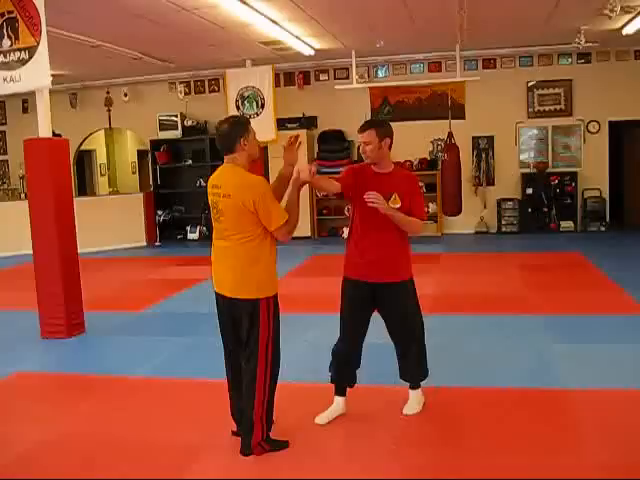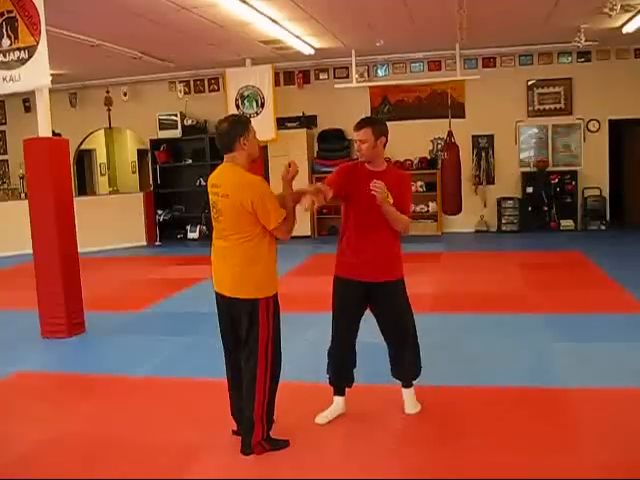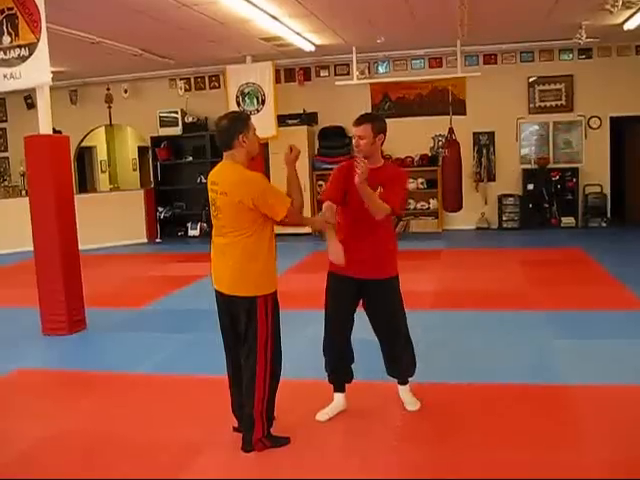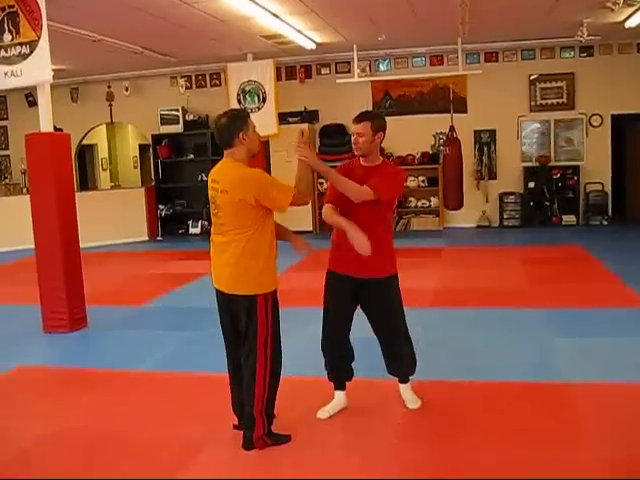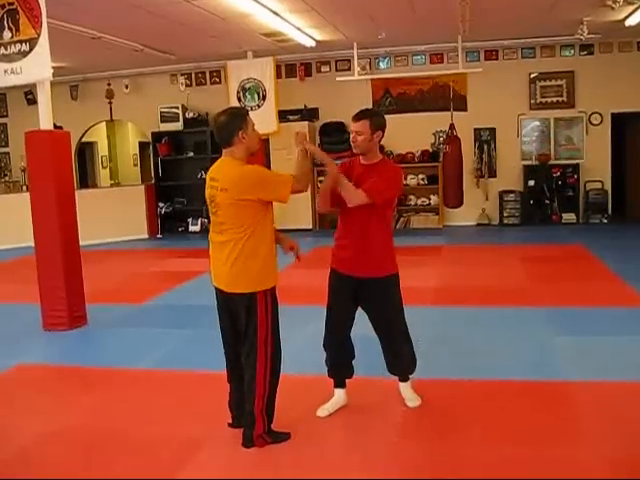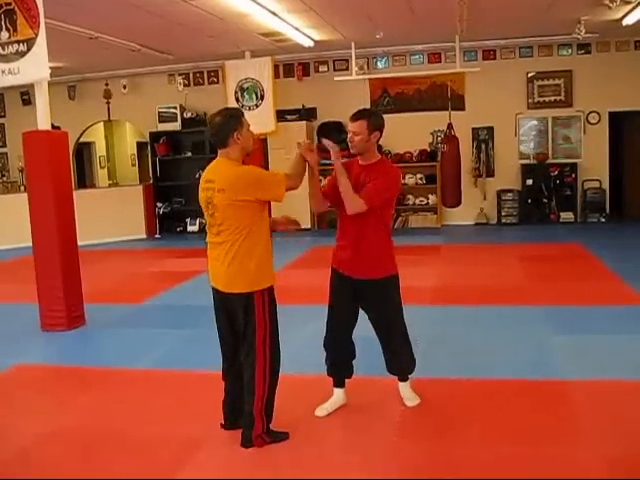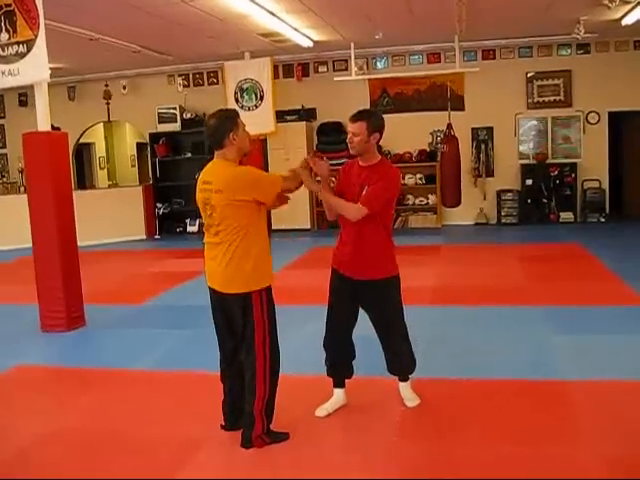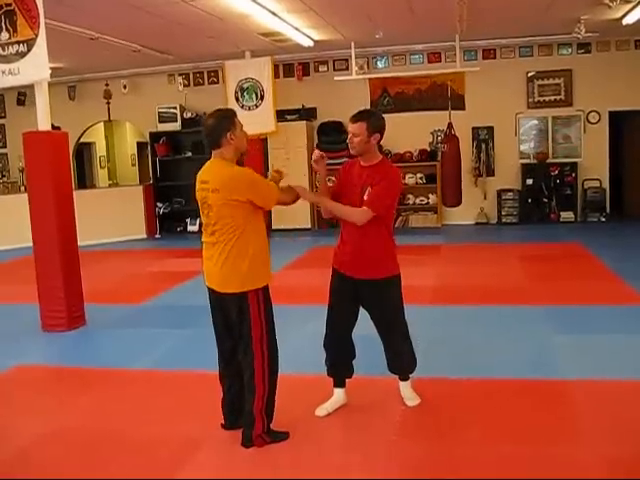
dt=0.1s
person 1, frame 1
left shoulder: (216, 181)
right shoulder: (253, 184)
right elbow: (284, 232)
left wrist: (287, 169)
right wrist: (297, 187)
left hip: (225, 286)
right hip: (253, 289)
left knee: (237, 358)
right knee: (260, 362)
left ankle: (244, 422)
right ankle: (255, 438)
person 1, frame 2
left shoulder: (216, 180)
right shoulder: (252, 184)
right elbow: (283, 231)
left wrist: (287, 193)
right wrist: (291, 191)
left hip: (225, 286)
right hip: (253, 289)
left knee: (237, 358)
right knee: (261, 362)
left ankle: (244, 421)
right ankle: (256, 437)
person 1, frame 3
left shoulder: (217, 177)
right shoulder: (251, 181)
right elbow: (294, 215)
left wrist: (306, 220)
right wrist: (292, 170)
left hip: (225, 283)
right hip: (252, 286)
left knee: (239, 356)
right knee: (261, 359)
left ankle: (245, 418)
right ankle: (256, 434)
person 1, frame 4
left shoulder: (217, 175)
right shoulder: (251, 178)
right elbow: (302, 196)
left wrist: (288, 236)
left hip: (225, 281)
right hip: (253, 284)
left knee: (238, 353)
right knee: (261, 357)
left ankle: (244, 416)
right ankle: (257, 432)
person 1, frame 5
left shoulder: (214, 174)
right shoulder: (250, 176)
right elbow: (300, 183)
left wrist: (278, 238)
right wrist: (303, 150)
left hip: (224, 279)
right hip: (251, 282)
left knee: (237, 352)
right knee: (262, 355)
left ankle: (241, 413)
right ankle: (257, 430)
person 1, frame 6
left shoulder: (209, 176)
right shoulder: (246, 176)
right elbow: (293, 180)
left wrist: (271, 222)
right wrist: (304, 155)
left hip: (222, 280)
right hip: (248, 282)
left knee: (234, 352)
right knee: (261, 355)
left ankle: (234, 414)
right ankle: (256, 430)
person 1, frame 7
left shoulder: (207, 176)
right shoulder: (244, 176)
right elbow: (290, 185)
left wrist: (273, 191)
right wrist: (296, 173)
left hip: (219, 280)
right hip: (247, 282)
left knee: (233, 353)
right knee: (260, 356)
left ankle: (234, 415)
right ankle: (256, 430)
person 1, frame 8
left shoulder: (205, 176)
right shoulder: (240, 177)
right elbow: (287, 197)
left wrist: (269, 187)
right wrist: (292, 189)
left hip: (218, 280)
right hip: (244, 282)
left knee: (231, 352)
right knee: (258, 355)
left ankle: (233, 415)
right ankle: (257, 430)
person 2, frame 1
left shoulder: (408, 181)
right shoulder: (356, 173)
left elbow: (416, 228)
right elbow: (333, 186)
left wrist: (386, 209)
right wrist: (311, 177)
left hip: (395, 275)
right hip: (357, 273)
left knee: (409, 333)
right knee: (348, 338)
left ankle: (414, 391)
right ankle: (339, 400)
person 2, frame 2
left shoulder: (400, 179)
right shoulder: (348, 172)
left elbow: (404, 226)
right elbow: (325, 191)
left wrist: (384, 202)
right wrist: (315, 194)
left hip: (386, 274)
right hip: (348, 272)
left knee: (401, 333)
right knee: (341, 338)
left ankle: (408, 390)
right ankle: (338, 400)
person 2, frame 3
left shoulder: (395, 176)
right shoulder: (342, 170)
left elbow: (380, 213)
right elbow: (327, 207)
left wrist: (362, 185)
right wrist: (331, 234)
left hip: (380, 270)
right hip: (342, 269)
left knee: (392, 331)
right knee: (335, 334)
left ankle: (404, 387)
right ankle: (338, 396)
person 2, frame 4
left shoulder: (393, 174)
right shoulder: (343, 171)
left elbow: (359, 195)
right elbow: (328, 211)
left wrist: (319, 166)
right wrist: (349, 228)
left hip: (379, 270)
right hip: (342, 268)
left knee: (393, 329)
right knee: (334, 333)
left ankle: (405, 385)
right ankle: (339, 395)
person 2, frame 5
left shoulder: (390, 173)
right shoulder: (345, 167)
left elbow: (355, 200)
right elbow: (323, 207)
left wrist: (329, 163)
right wrist: (329, 173)
left hip: (378, 269)
right hip: (342, 266)
left knee: (392, 329)
right knee: (335, 331)
left ankle: (405, 384)
right ankle: (339, 393)
person 2, frame 6
left shoulder: (388, 173)
right shoulder: (344, 168)
left elbow: (354, 207)
right elbow: (319, 207)
left wrist: (339, 169)
right wrist: (313, 170)
left hip: (378, 269)
right hip: (343, 266)
left knee: (391, 329)
right knee: (336, 331)
left ankle: (404, 383)
right ankle: (338, 393)
person 2, frame 7
left shoulder: (388, 175)
right shoulder: (347, 169)
left elbow: (355, 213)
right elbow: (332, 214)
left wrist: (318, 190)
right wrist: (324, 179)
left hip: (378, 270)
right hip: (344, 267)
left knee: (392, 329)
right knee: (336, 332)
left ankle: (404, 384)
right ankle: (339, 393)
person 2, frame 8
left shoulder: (390, 175)
right shoulder: (347, 169)
left elbow: (361, 216)
right elbow: (330, 213)
left wrist: (314, 198)
right wrist: (321, 176)
left hip: (379, 270)
right hip: (344, 266)
left knee: (393, 328)
right knee: (336, 331)
left ankle: (405, 383)
right ankle: (339, 392)
